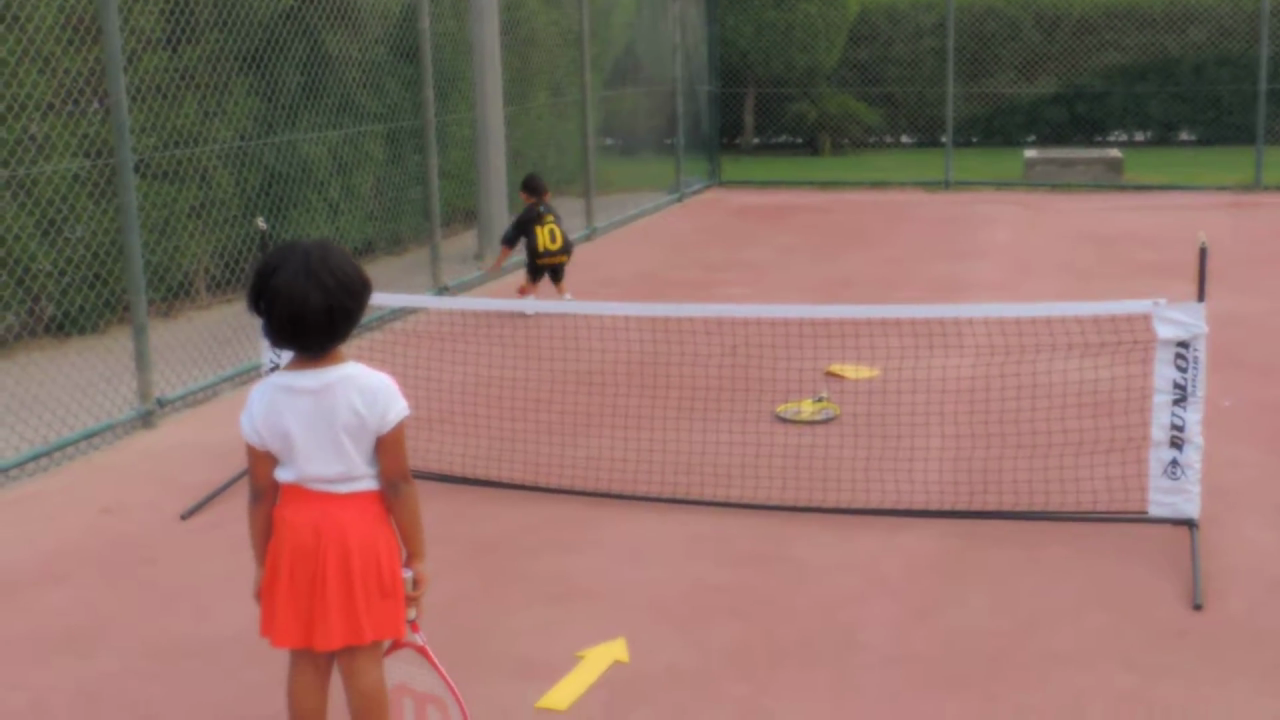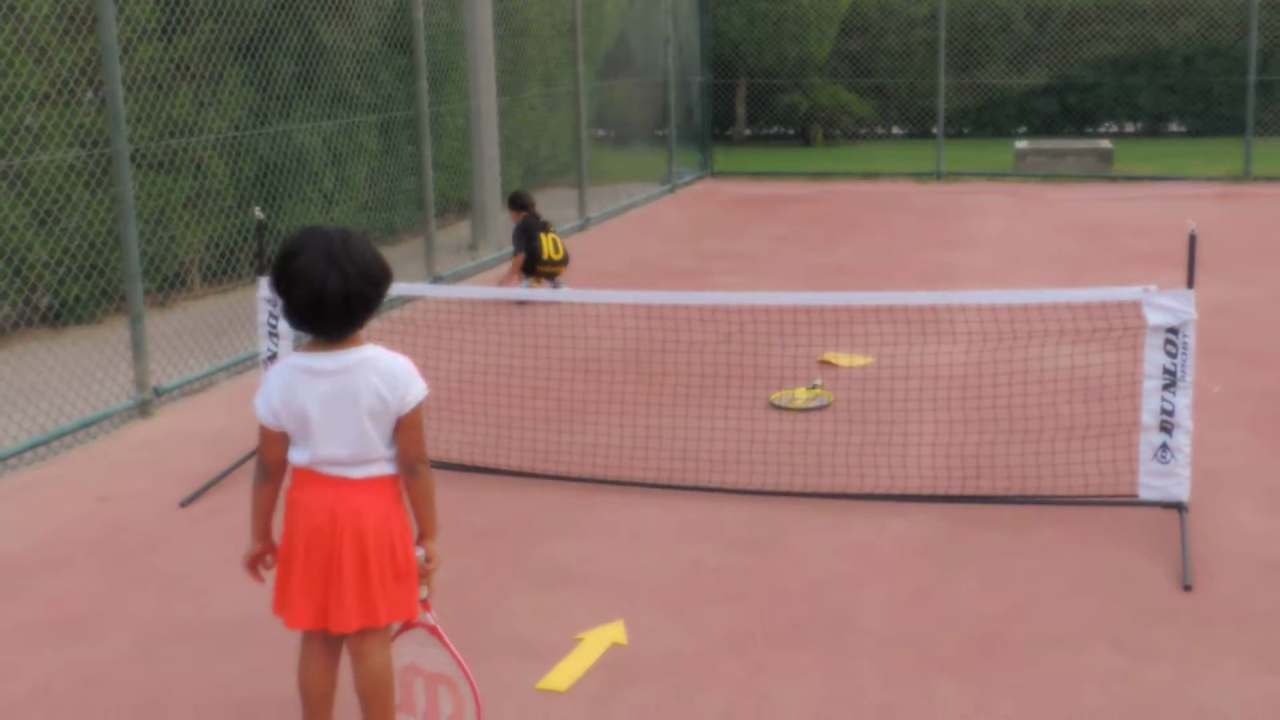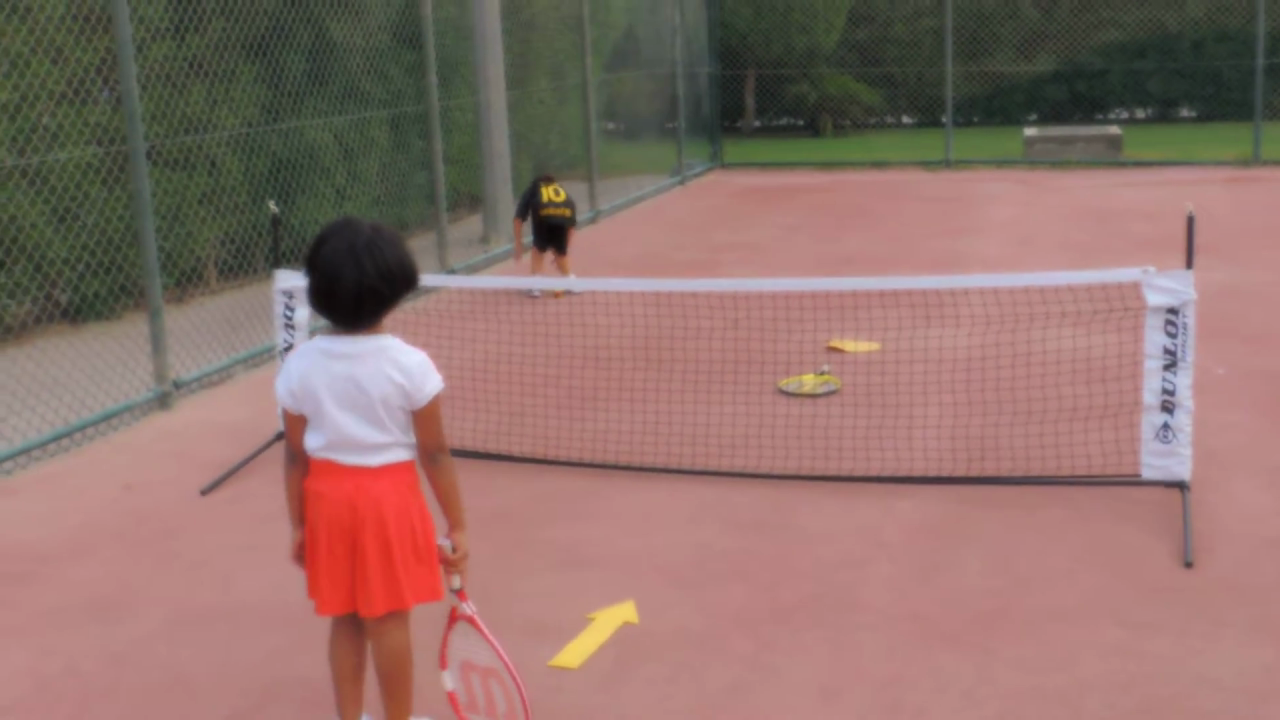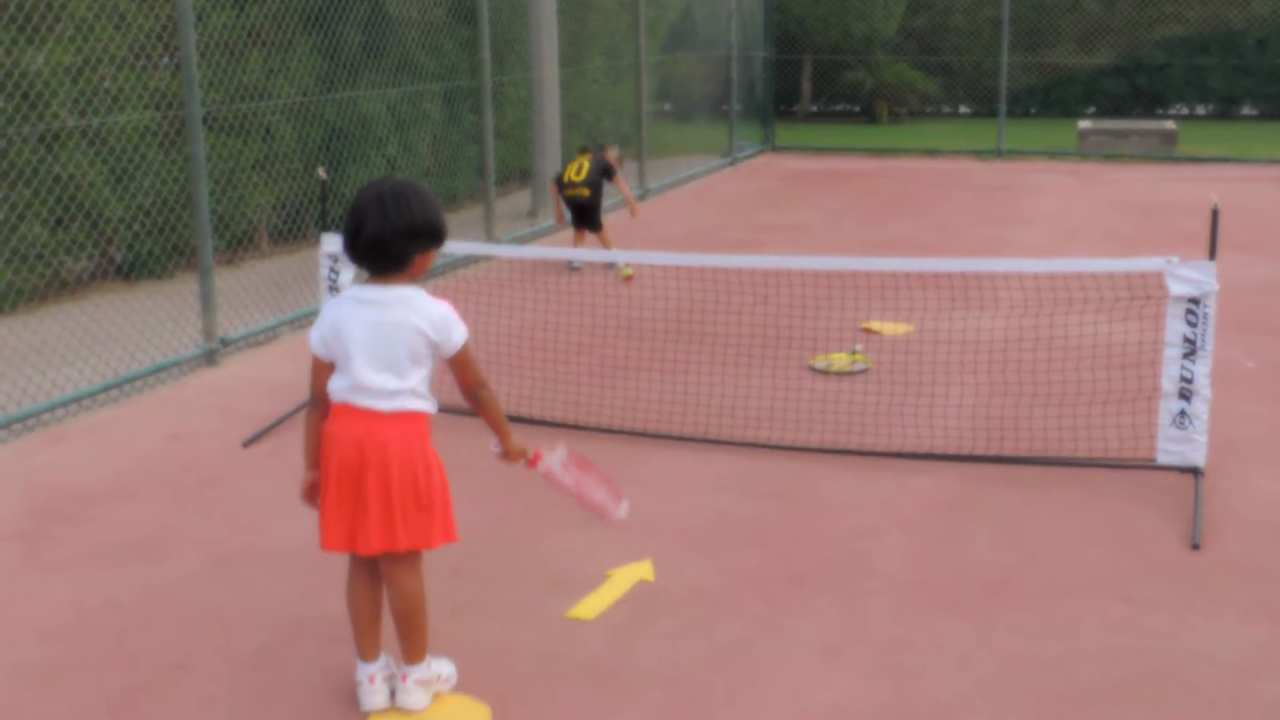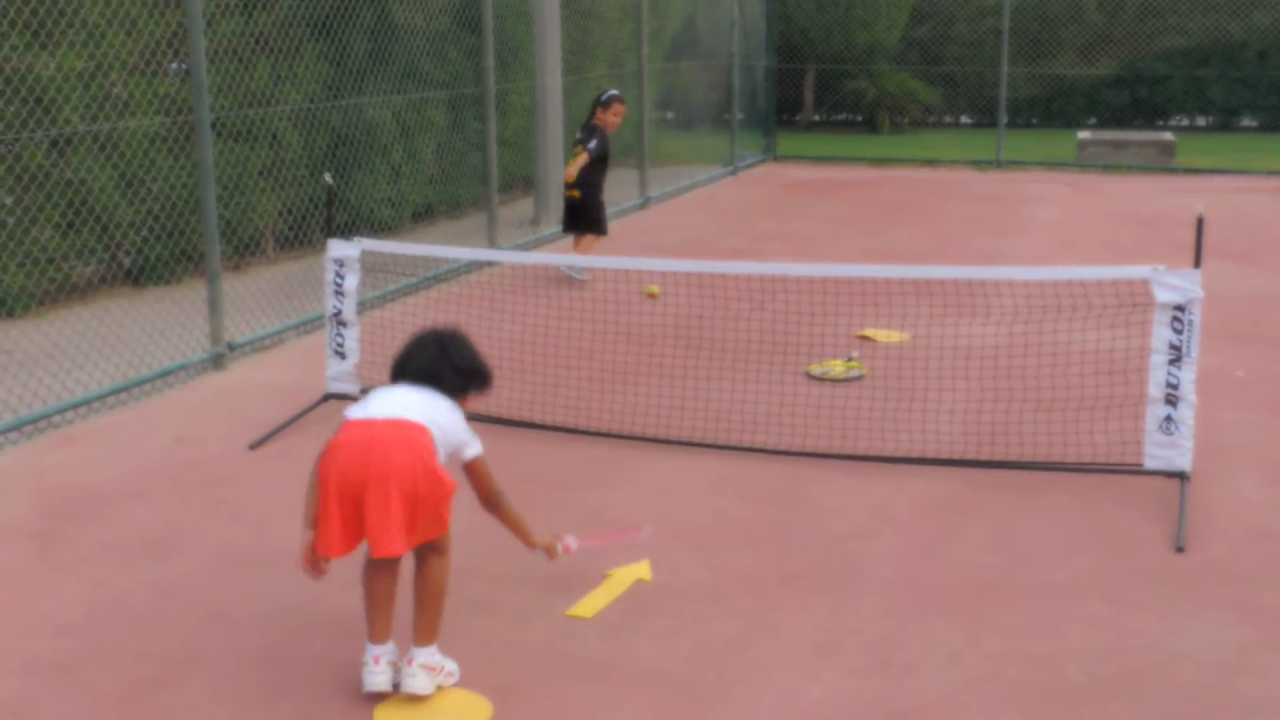
dt=0.4s
person 1, frame 1
left shoulder: (264, 399)
right shoulder: (375, 389)
left elbow: (261, 493)
right elbow: (397, 483)
left wrist: (261, 562)
right wrist: (416, 555)
left hip: (297, 530)
right hip: (360, 530)
left knee: (306, 657)
right knee: (361, 658)
person 1, frame 2
left shoulder: (281, 380)
right shoulder: (395, 373)
left elbow: (270, 468)
right elbow: (414, 464)
left wrist: (260, 534)
right wrist: (429, 535)
left hip: (311, 510)
right hip: (372, 510)
left knee: (317, 636)
right knee: (370, 638)
person 1, frame 3
left shoulder: (300, 364)
right shoulder: (410, 364)
left elbow: (296, 455)
right elbow: (434, 454)
left wrist: (298, 523)
right wrist: (456, 528)
left hip: (328, 496)
right hip: (389, 496)
left knee: (346, 617)
right knee: (390, 619)
person 1, frame 4
left shoulder: (335, 310)
right shoulder: (433, 313)
left elbow: (317, 398)
right elbow: (475, 388)
left wrist: (312, 466)
right wrist: (506, 438)
left hip: (345, 437)
right hip: (401, 439)
left knee: (362, 559)
right knee: (401, 561)
left ankle: (370, 675)
right ankle: (416, 673)
person 1, frame 5
left shoulder: (374, 398)
right shoulder: (453, 420)
left elbow: (325, 461)
right elbow: (493, 499)
left wrist: (313, 532)
right wrist: (537, 542)
left hip: (348, 454)
right hip: (408, 452)
left knee: (382, 551)
right knee: (433, 548)
left ankle: (378, 656)
right ankle: (423, 659)
